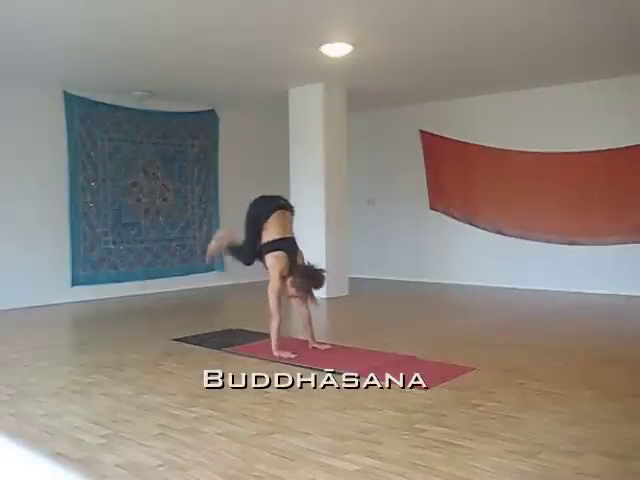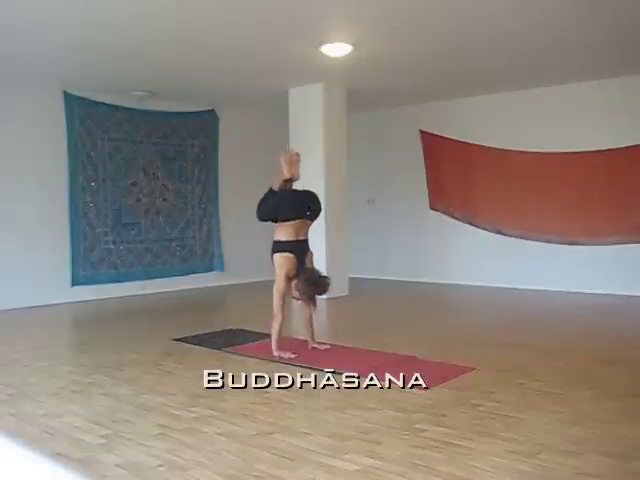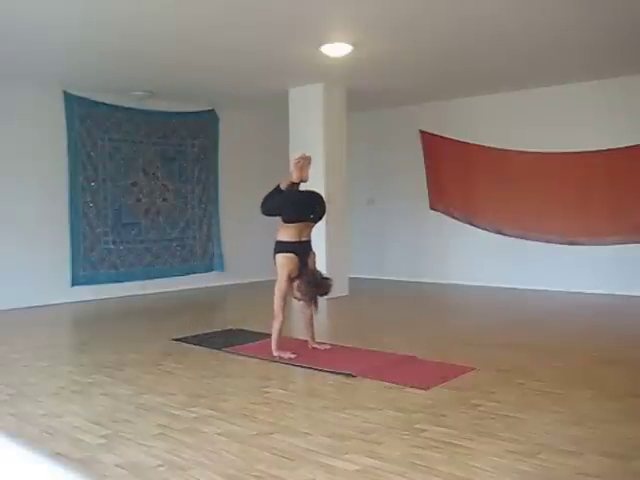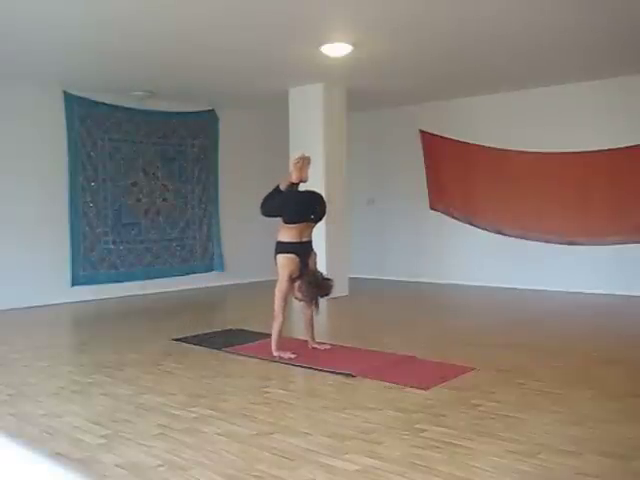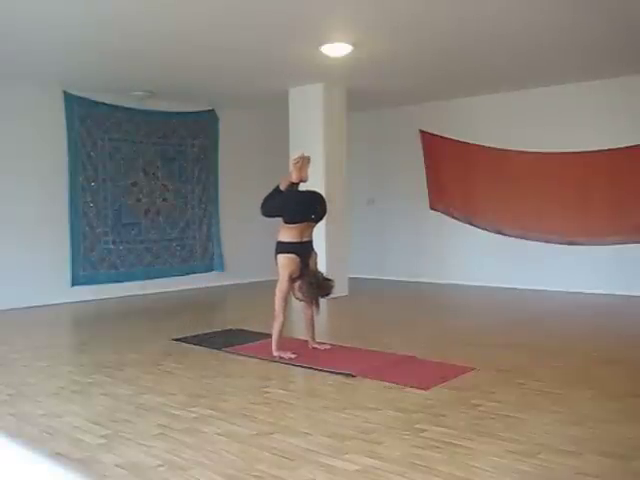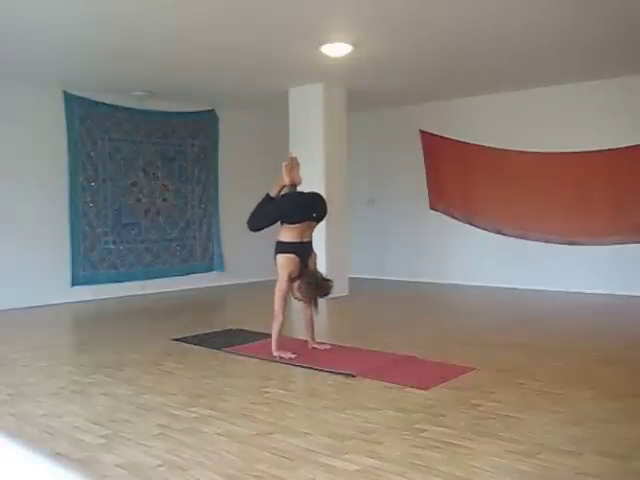
dt=0.5s
person 1, frame 1
left shoulder: (299, 268)
right shoulder: (277, 271)
left elbow: (303, 306)
right elbow: (275, 314)
left wrist: (312, 341)
right wrist: (276, 349)
right hip: (260, 210)
left knee: (248, 256)
right knee: (247, 258)
left ankle: (225, 241)
right ankle: (223, 241)
person 1, frame 2
left shoulder: (306, 273)
right shoulder: (285, 275)
left elbow: (308, 309)
right elbow: (278, 315)
left wrist: (312, 341)
right wrist: (275, 349)
right hip: (288, 207)
right knee: (263, 214)
right ankle: (287, 177)
person 1, frame 3
left shoulder: (308, 273)
right shoulder: (287, 275)
left elbow: (308, 308)
right elbow: (278, 314)
left wrist: (312, 341)
right wrist: (275, 350)
right hip: (294, 208)
person 1, frame 4
left shoulder: (309, 271)
right shoulder: (288, 275)
left elbow: (308, 309)
right elbow: (279, 315)
left wrist: (312, 341)
right wrist: (275, 350)
person 1, frame 5
left shoulder: (310, 272)
right shoulder: (288, 274)
left elbow: (309, 308)
right elbow: (279, 314)
left wrist: (312, 341)
right wrist: (275, 350)
person 1, frame 6
left shoulder: (309, 272)
right shoulder: (287, 275)
left elbow: (308, 308)
right elbow: (278, 314)
left wrist: (312, 341)
right wrist: (275, 350)
right hip: (295, 208)
right ankle: (286, 183)
